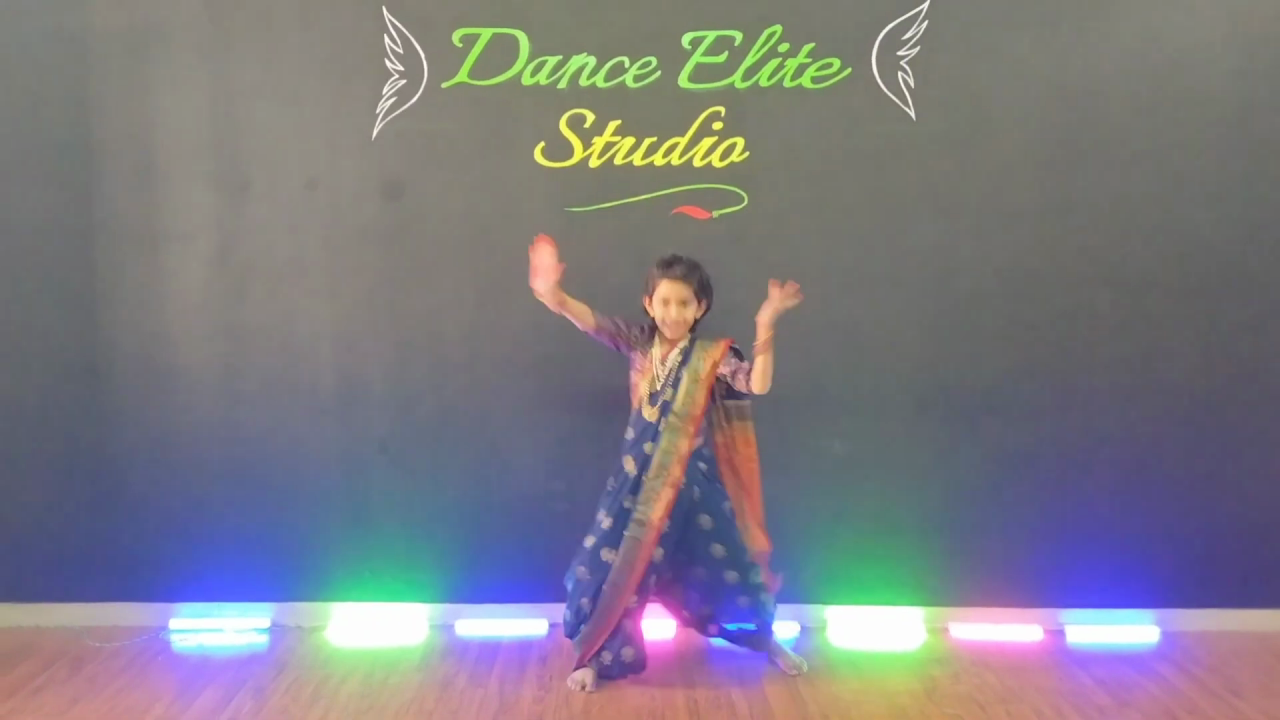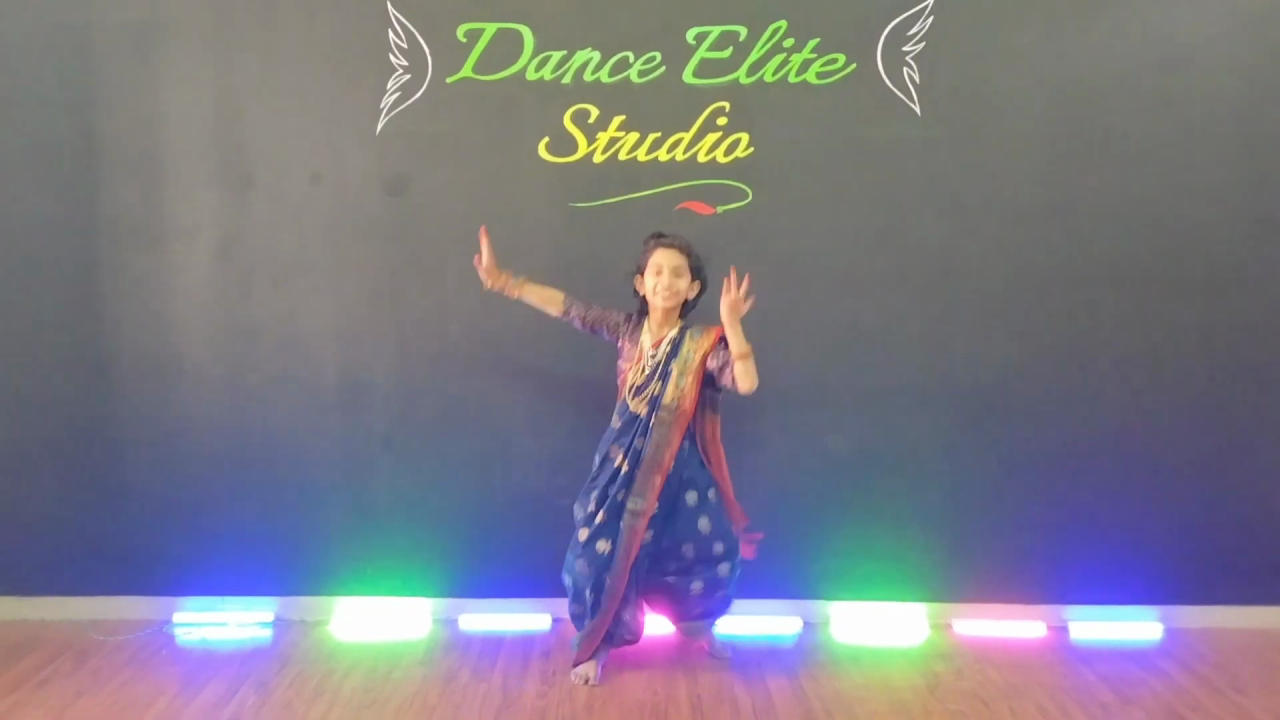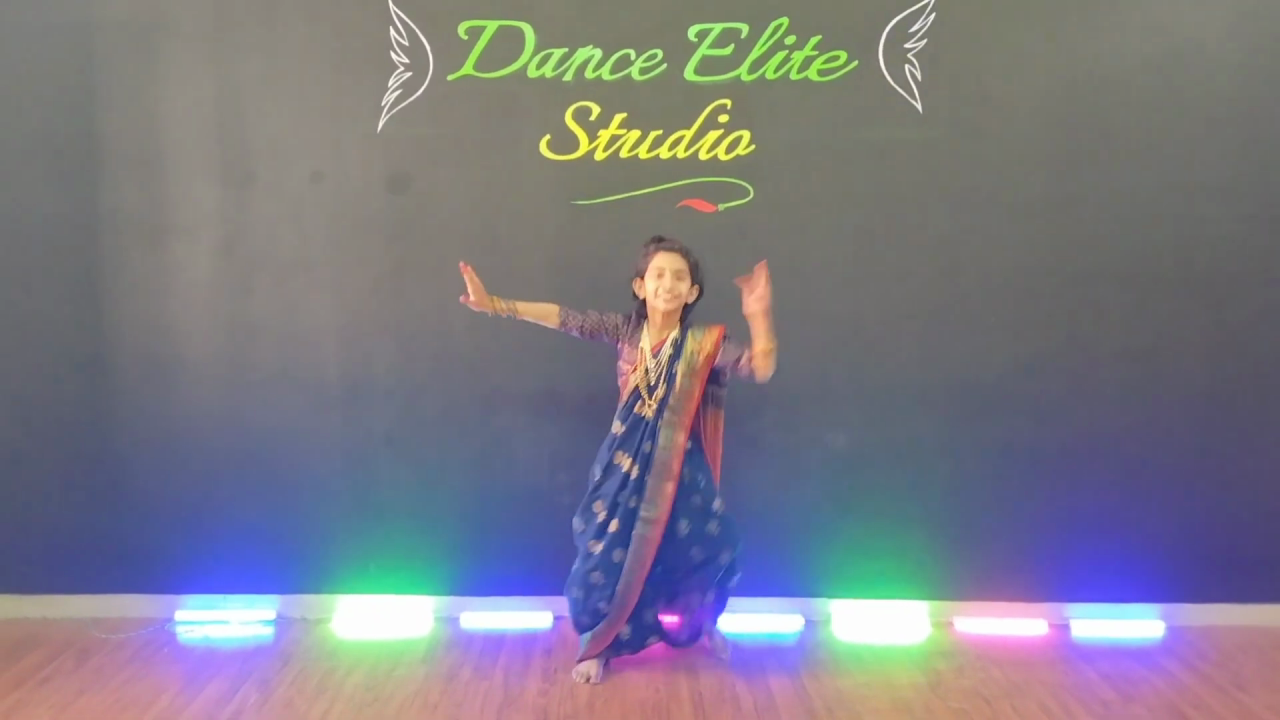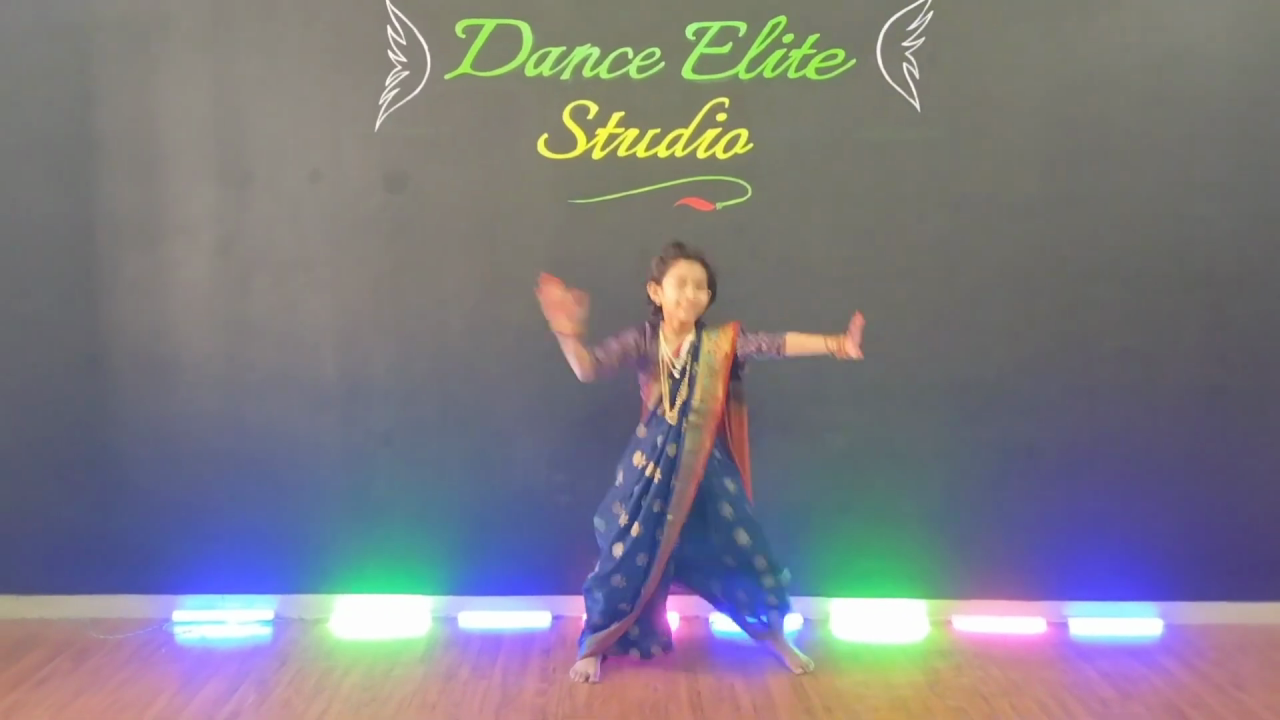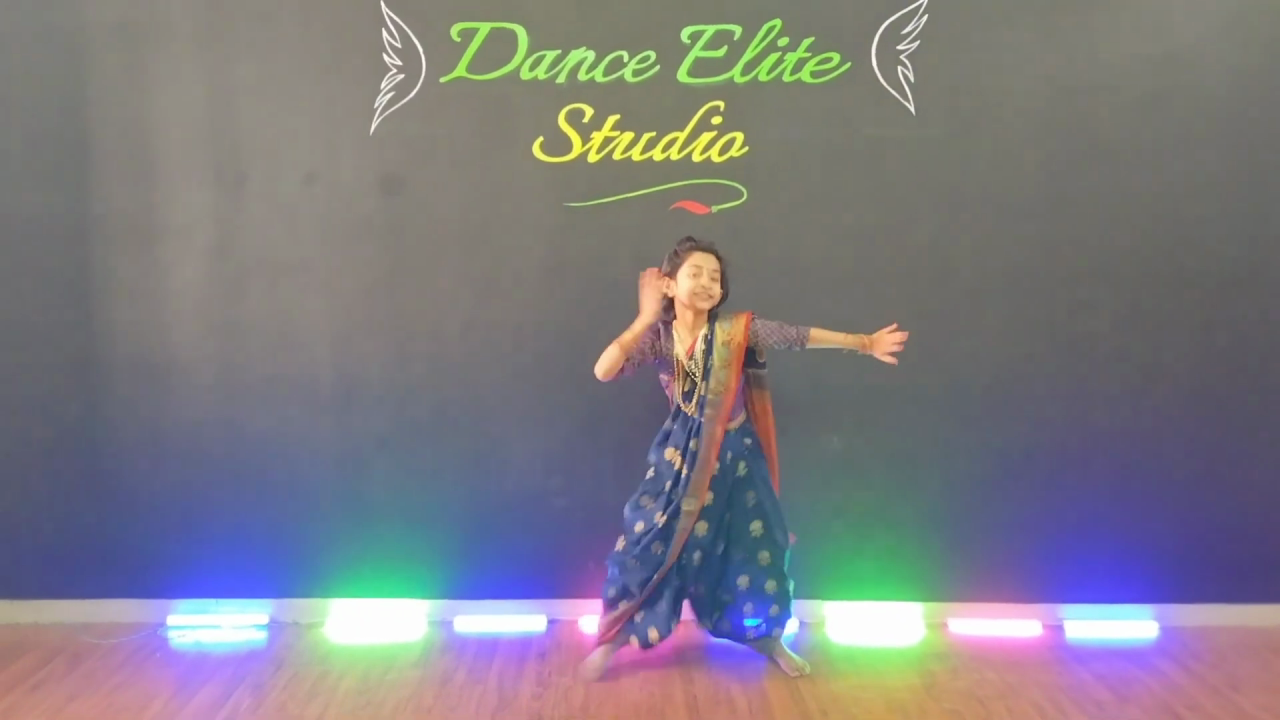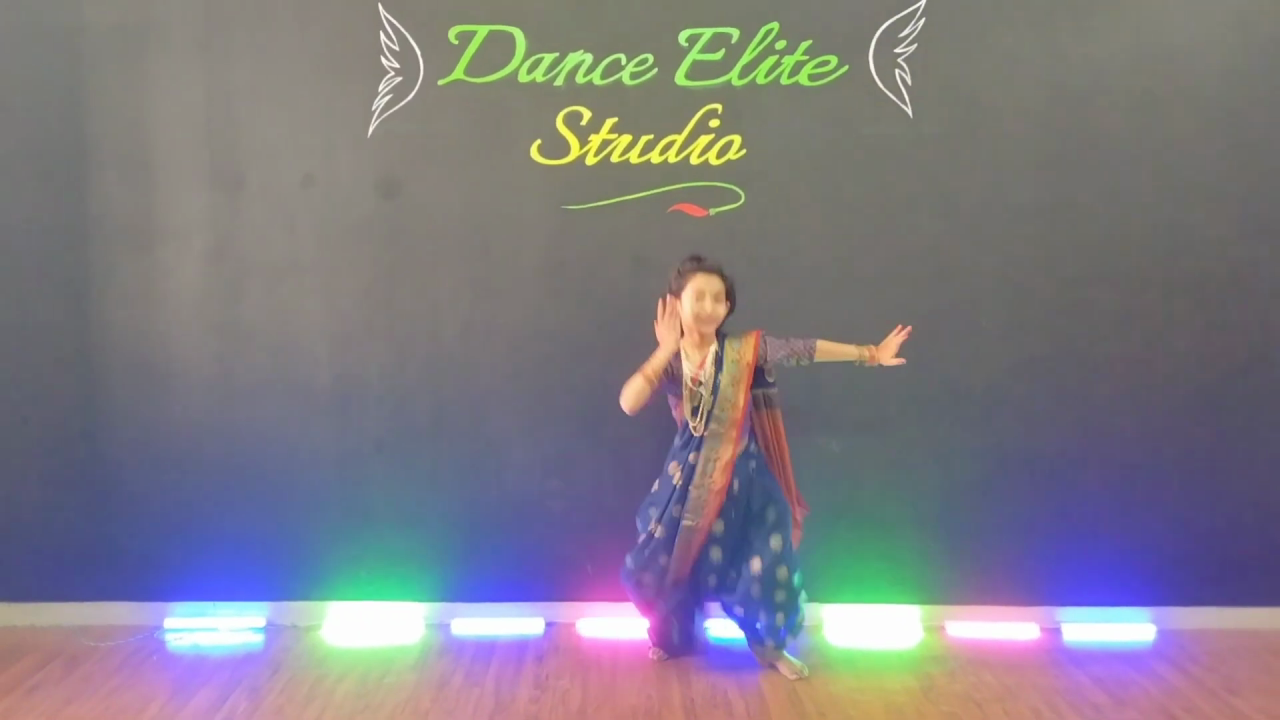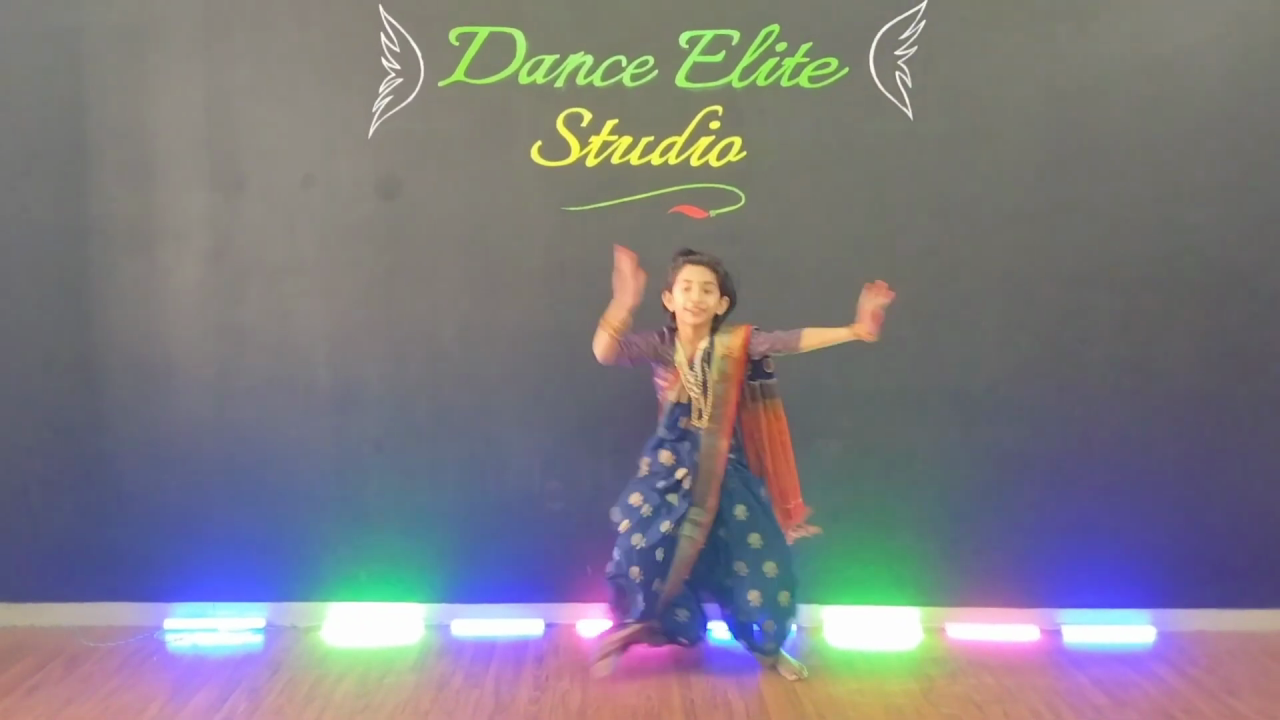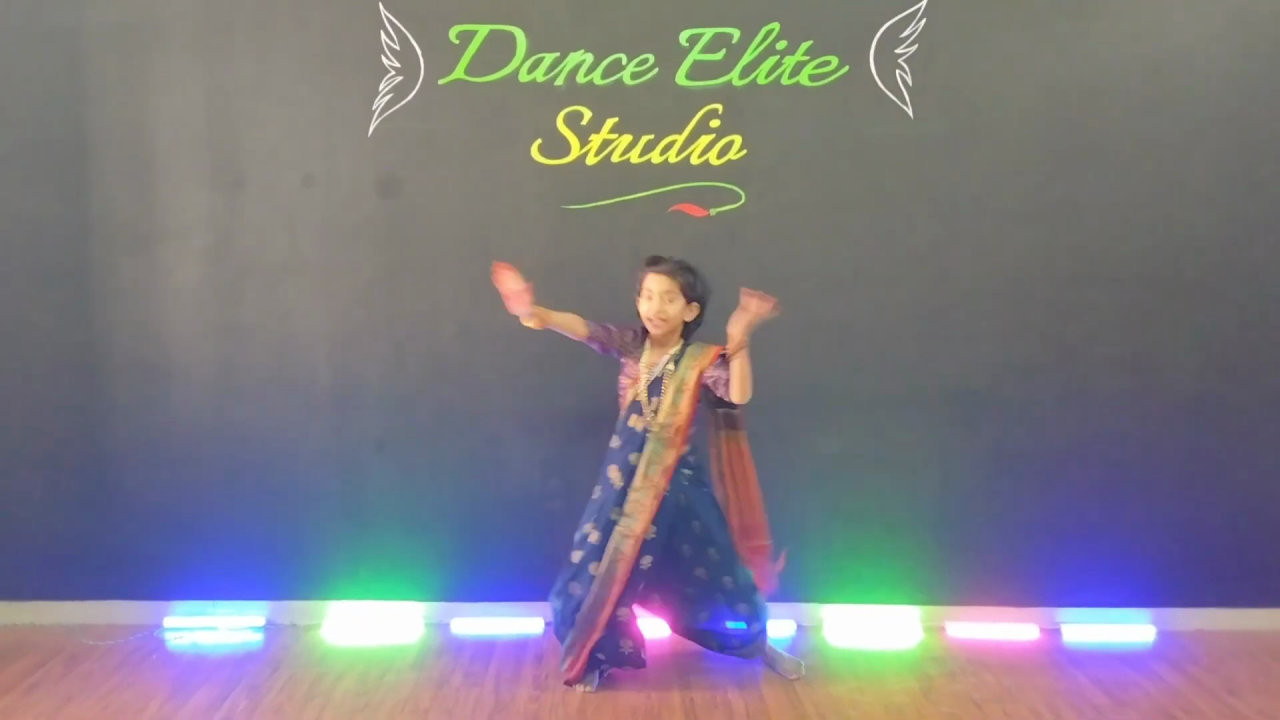
dt=0.2s
person 1, frame 1
left shoulder: (717, 354)
right shoulder: (638, 342)
left elbow: (758, 386)
right elbow: (590, 319)
left wrist: (764, 331)
right wrist: (553, 294)
left hip: (693, 478)
right hip: (637, 476)
left knee: (728, 562)
right knee: (600, 565)
left ankle: (767, 642)
right ankle: (593, 655)
person 1, frame 2
left shoulder: (704, 343)
right shoulder: (624, 327)
left elbow: (746, 384)
right elbow: (565, 307)
left wrist: (733, 325)
right wrist: (502, 282)
left hip: (678, 465)
right hip: (623, 461)
left knee: (710, 546)
right knee: (599, 550)
left ankle: (700, 625)
right ankle: (593, 645)
person 1, frame 3
left shoulder: (706, 343)
right shoulder: (613, 326)
left elbow: (761, 371)
right elbow: (559, 316)
left wrist: (758, 318)
right wrist: (496, 306)
left hip: (681, 465)
right hip: (623, 462)
left knee: (710, 548)
right knee: (608, 552)
left ankle: (699, 627)
right ankle: (600, 645)
person 1, frame 4
left shoulder: (722, 341)
right shoulder: (638, 341)
left elbow: (777, 343)
right elbow: (586, 370)
left wrist: (835, 344)
right wrist: (568, 333)
left hip: (706, 467)
right hip: (650, 464)
left knee: (744, 550)
right knee: (627, 554)
left ankle: (774, 636)
right ankle: (597, 643)
person 1, frame 5
left shoulder: (738, 330)
right shoulder: (656, 338)
left elbow: (797, 336)
right elbow: (603, 372)
left wrist: (862, 344)
right wrist: (643, 322)
left hip: (734, 458)
right hip: (677, 457)
left knee: (756, 548)
right knee: (644, 544)
left ankle: (766, 638)
right ankle: (612, 636)
person 1, frame 6
left shoulder: (748, 350)
right shoulder: (668, 362)
left elbow: (807, 351)
right elbow: (629, 403)
left wrist: (871, 353)
right wrist: (665, 350)
left hip: (744, 474)
right hip: (686, 475)
left knee: (770, 562)
right knee: (662, 562)
left ankle: (768, 644)
right ankle: (672, 635)
person 1, frame 7
left shoulder: (739, 342)
right shoulder: (658, 344)
left elbow: (797, 340)
right elbow: (605, 353)
left wrist: (856, 329)
right wrist: (623, 306)
left hip: (729, 470)
right hip: (668, 469)
left knee: (758, 560)
right knee: (642, 549)
left ankle: (766, 647)
right ankle: (633, 631)
person 1, frame 8
left shoulder: (706, 361)
right shoulder: (630, 346)
left elbow: (739, 394)
right elbow: (583, 329)
left wrist: (738, 340)
right wrist: (532, 310)
left hip: (681, 483)
right hip: (624, 481)
left knee: (718, 567)
right knee: (596, 569)
left ankle: (757, 644)
right ankle: (594, 656)
